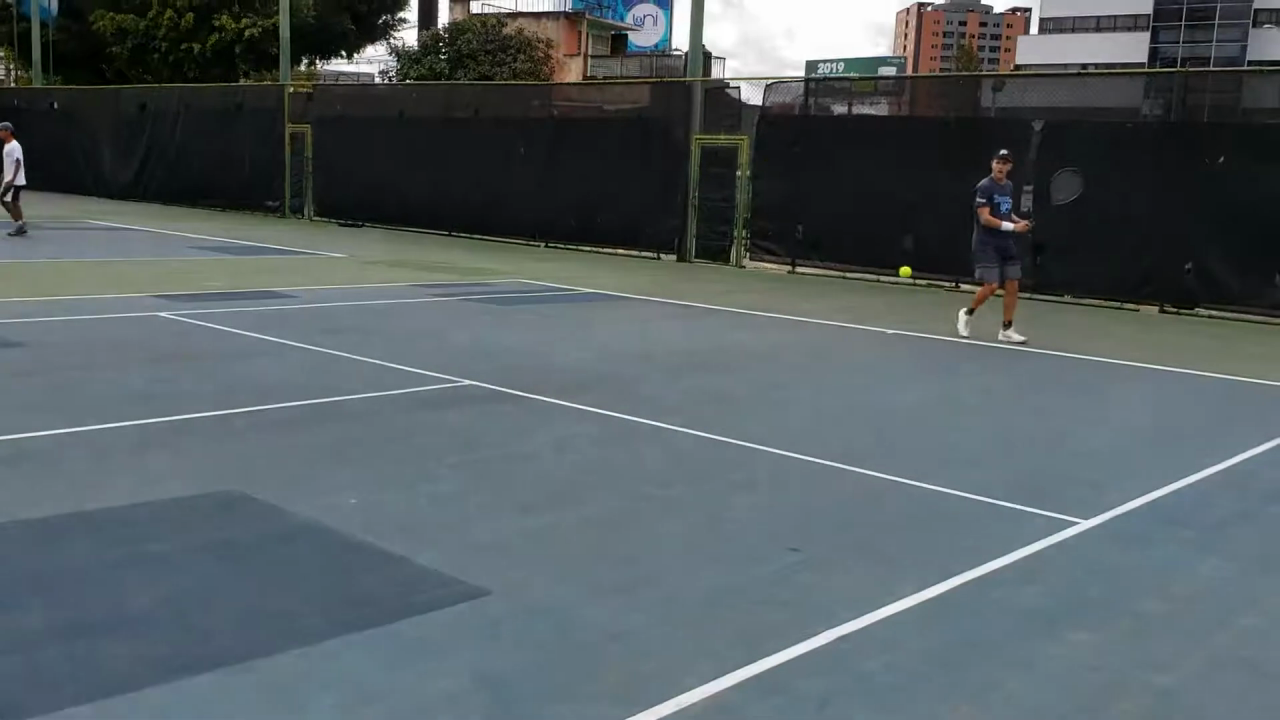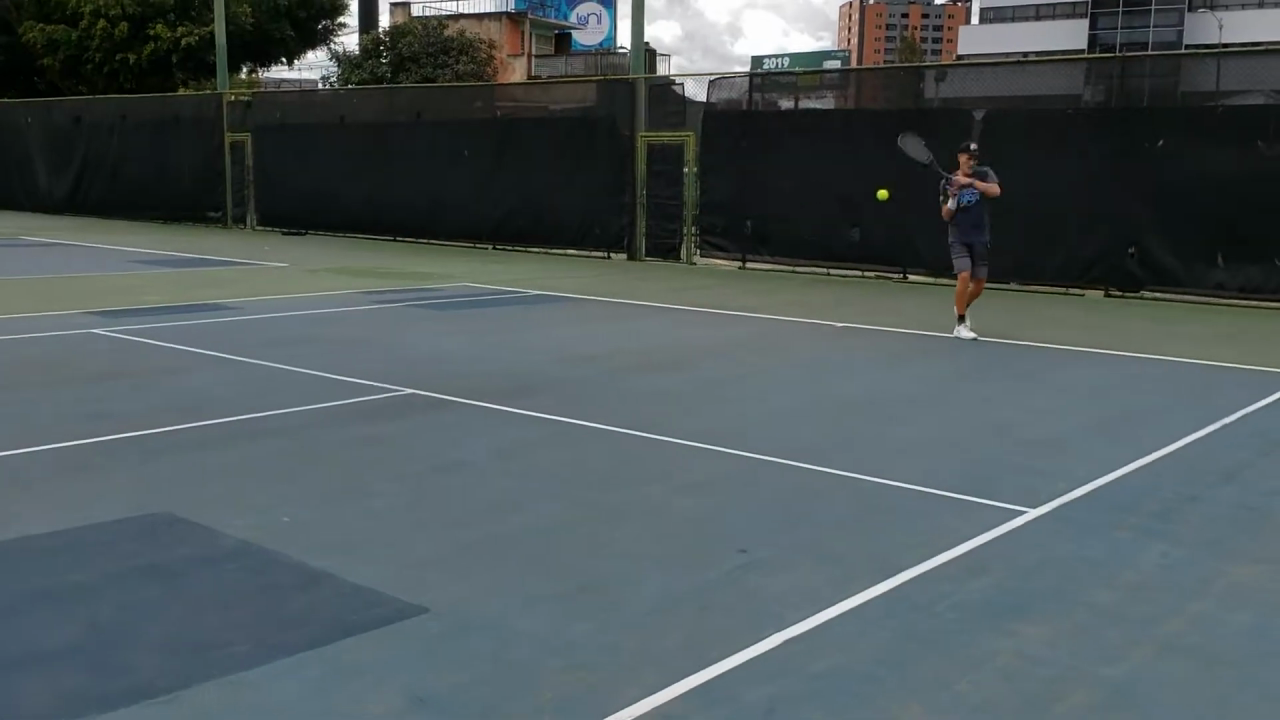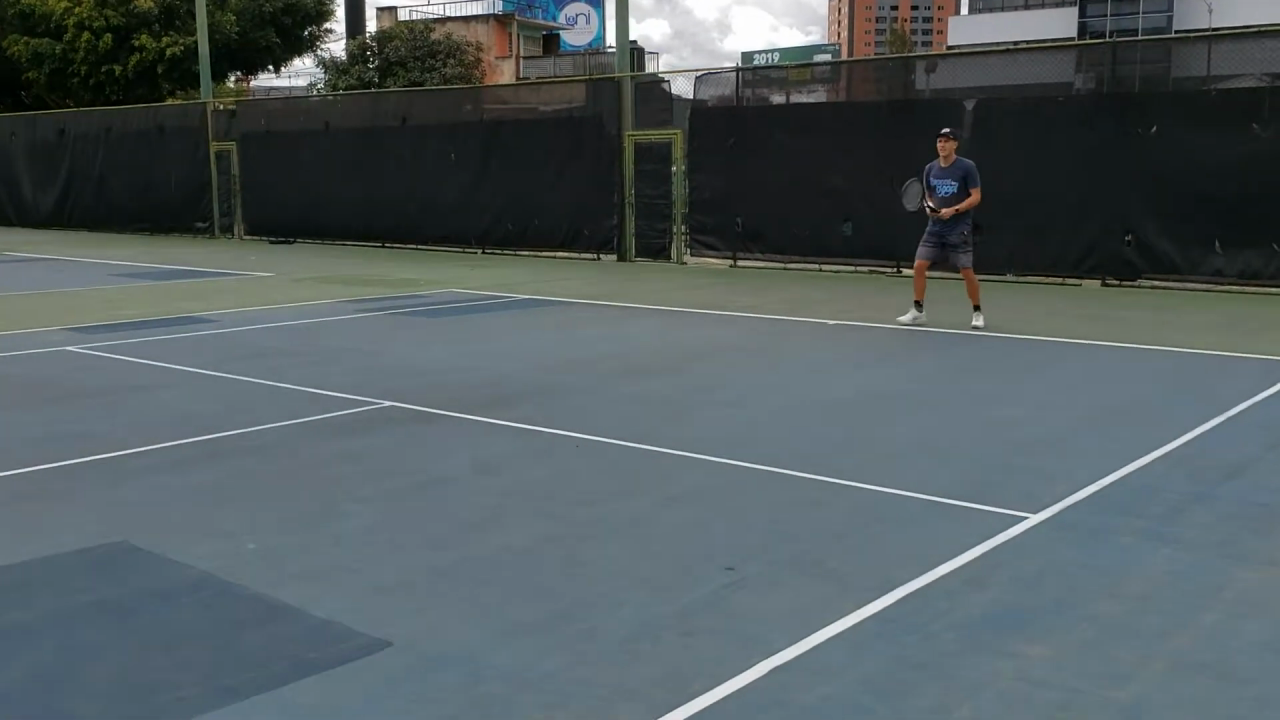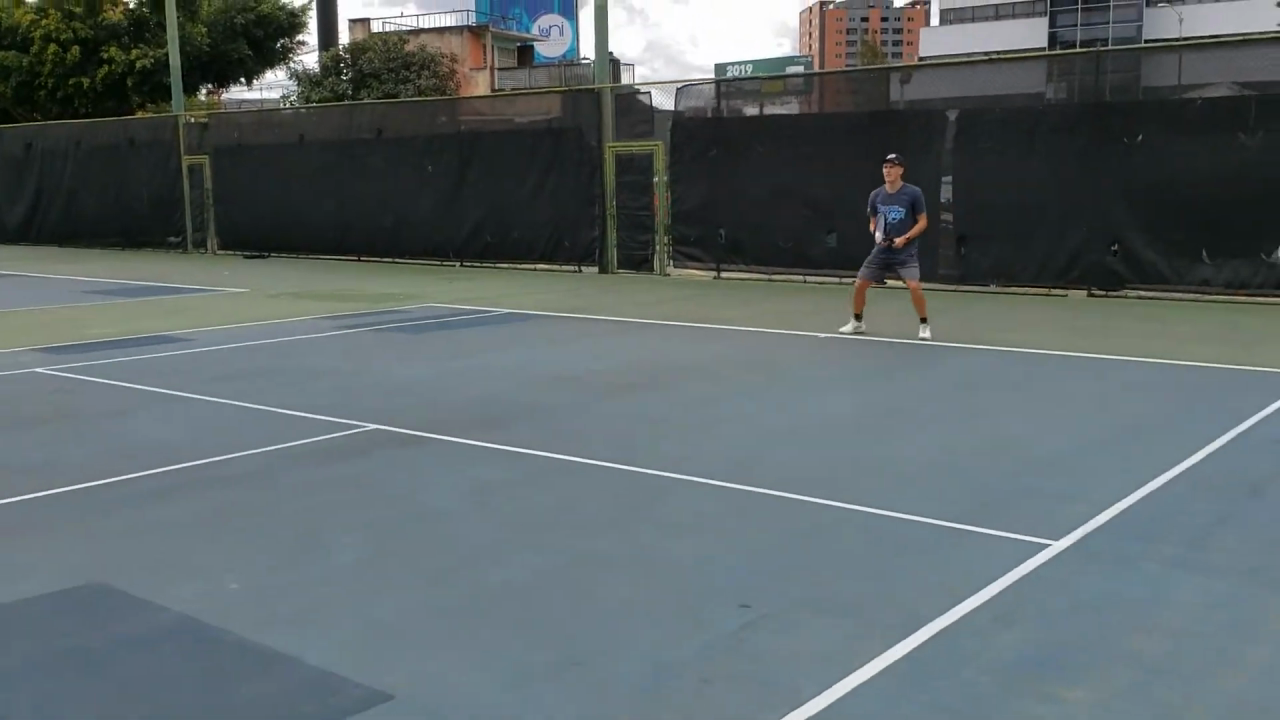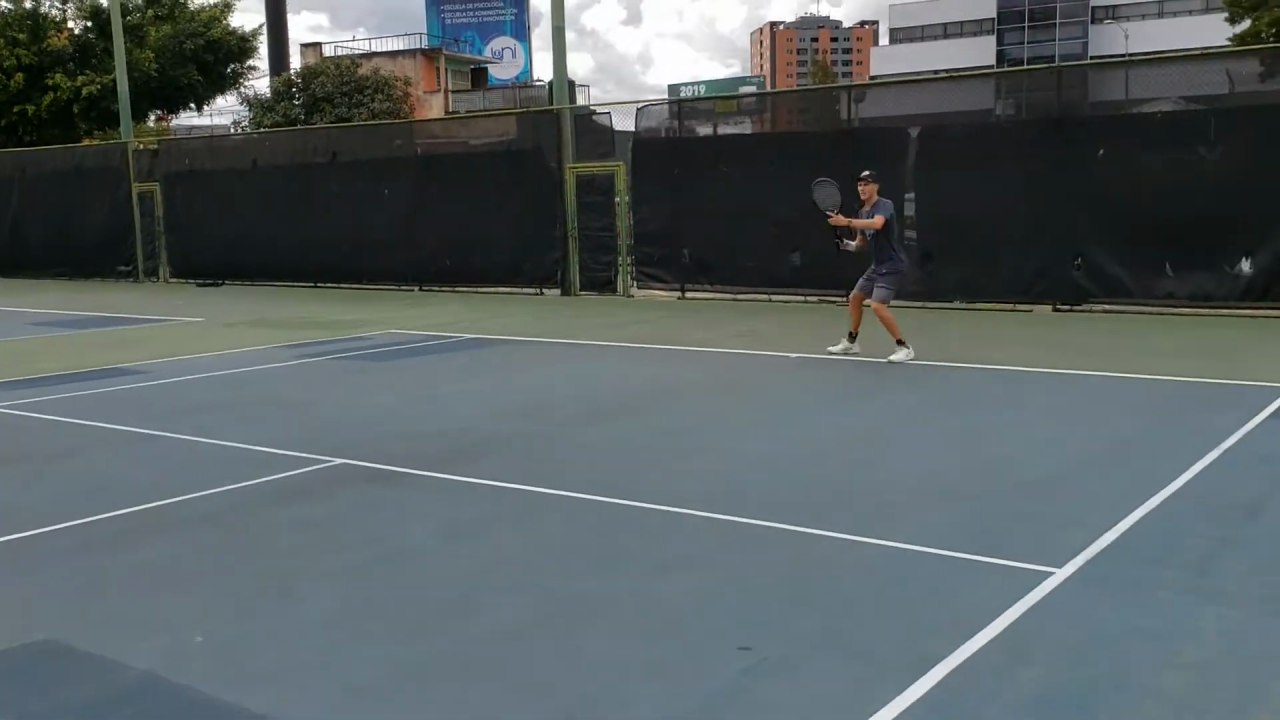
dt=0.7s
person 1, frame 1
left shoulder: (1009, 186)
right shoulder: (985, 186)
right elbow: (985, 218)
left wrist: (1019, 221)
right wrist: (1012, 227)
left hip: (1006, 244)
right hip: (986, 245)
left knee: (1013, 286)
right knee: (991, 286)
left ankle: (1007, 329)
right ankle: (967, 313)
person 1, frame 2
left shoulder: (985, 173)
right shoulder: (948, 182)
left elbow: (996, 191)
right elbow: (946, 216)
left wrist: (972, 182)
right wrist: (952, 199)
left hip: (980, 238)
right hip: (958, 238)
left knee: (979, 282)
right knee: (964, 277)
left ankle: (961, 308)
right ankle: (961, 325)
person 1, frame 3
left shoulder: (967, 167)
right shoulder: (930, 169)
left elbow: (976, 197)
left wrist: (953, 210)
right wrist: (930, 207)
left hip: (959, 229)
right hip: (934, 228)
left knee: (967, 271)
right knee: (919, 266)
left ankle: (977, 313)
right ankle: (918, 311)
person 1, frame 4
left shoulder: (914, 193)
right shoulder: (875, 195)
left elbow: (923, 222)
left wrist: (904, 238)
right wrist: (877, 235)
left hip: (905, 251)
right hip: (882, 251)
left knee: (914, 286)
right knee: (859, 286)
left ankle: (924, 325)
right ankle: (857, 321)
person 1, frame 5
left shoulder: (885, 205)
right shoulder: (862, 212)
left elbow: (876, 224)
right elbow: (861, 242)
left wrist: (846, 222)
right wrist: (849, 244)
left hip: (892, 266)
right hip: (877, 266)
left knee: (878, 306)
right knee: (855, 298)
left ankle: (904, 348)
right ankle: (850, 342)
